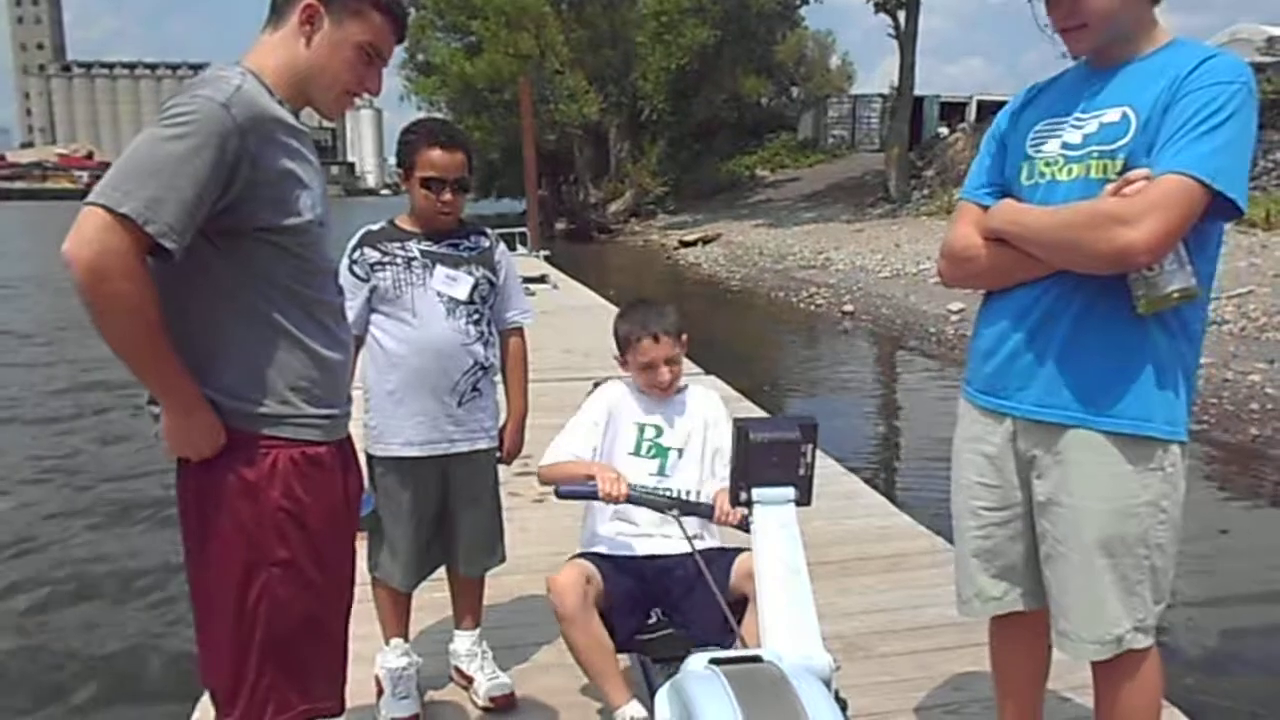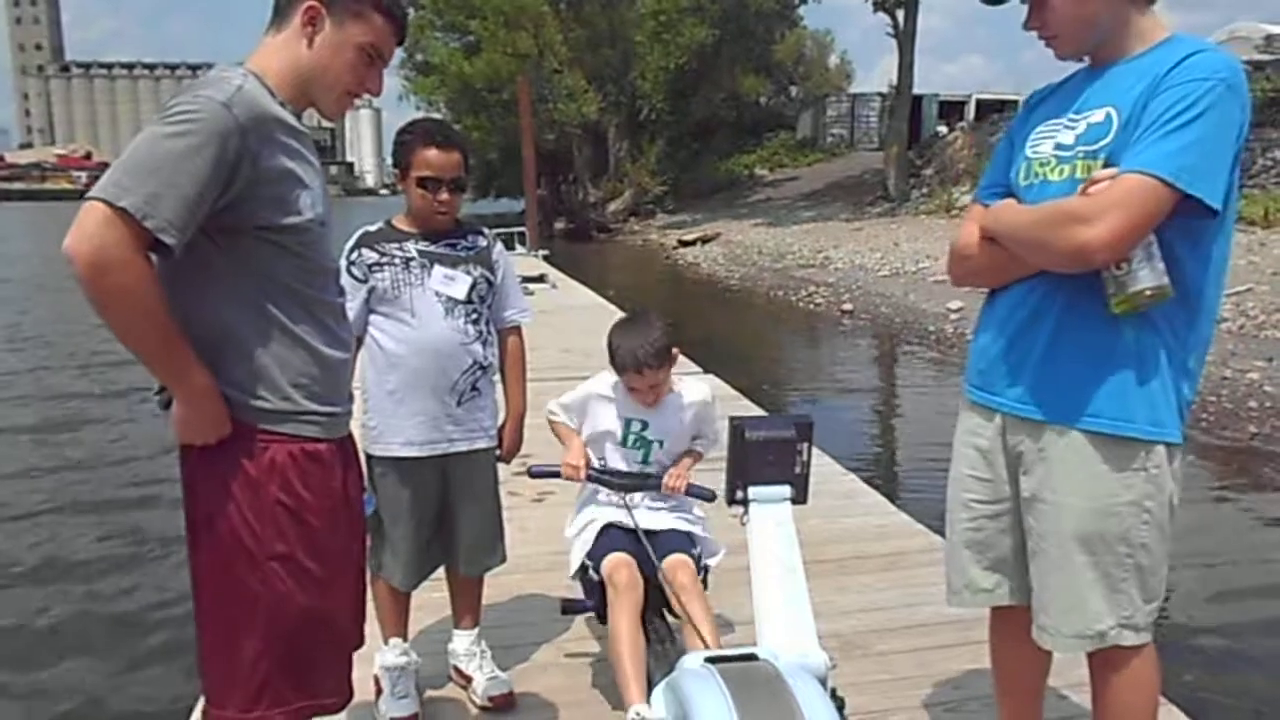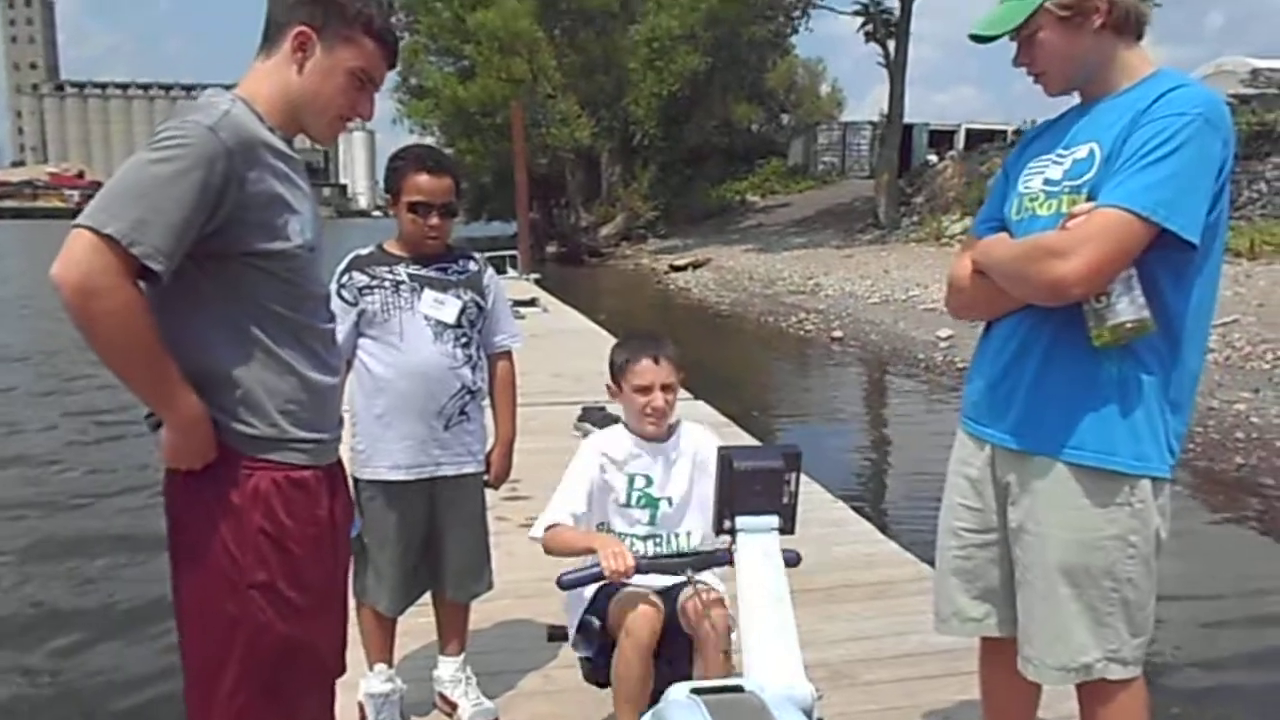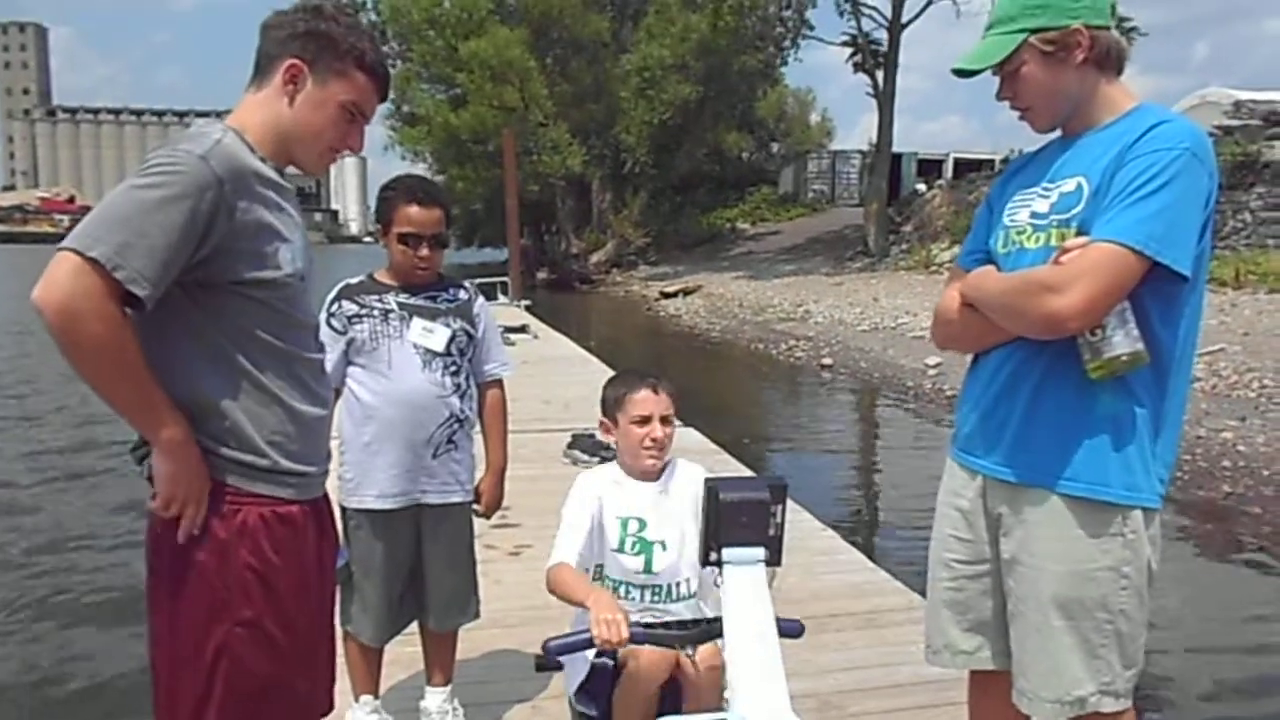
dt=0.4s
person 1, frame 1
left shoulder: (1209, 82)
right shoulder: (1030, 107)
left elbow: (1137, 234)
right elbow: (958, 258)
left wrist: (1014, 219)
right wrist: (1087, 233)
left hip: (1114, 409)
right hip: (995, 395)
left knee: (1117, 632)
right knee: (1012, 602)
person 1, frame 2
left shoulder: (1199, 79)
right shoulder: (1043, 106)
left elbow: (1096, 233)
right elbow: (965, 258)
left wrist: (1007, 219)
right wrist: (1059, 231)
left hip: (1106, 406)
right hip: (995, 392)
left knee: (1111, 628)
right knee: (1009, 599)
person 1, frame 3
left shoulder: (1183, 114)
right shoulder: (1038, 144)
left elbow: (1071, 268)
right elbow: (962, 292)
left wrist: (996, 253)
right wrist: (1040, 265)
left hip: (1096, 442)
right hip: (991, 424)
right knee: (1000, 634)
person 1, frame 4
left shoulder: (1166, 148)
right shoulder: (1021, 176)
left elbow: (1068, 301)
right elbow: (949, 325)
left wrist: (982, 284)
right wrist: (1029, 294)
left hip: (1083, 476)
right hip: (980, 458)
person 2, frame 1
left shoulder: (280, 131)
right shoulder: (224, 110)
right elbow: (96, 250)
left wrist: (328, 442)
right wrist: (184, 407)
left hip: (309, 451)
right hip: (260, 461)
person 2, frame 2
left shoulder: (282, 131)
right shoulder: (226, 110)
right elbow: (97, 245)
left wrist: (329, 444)
right wrist: (196, 395)
left hip: (313, 447)
right hip: (262, 456)
person 2, frame 3
left shoulder: (275, 157)
right shoulder: (216, 136)
right elbow: (85, 271)
left wrist: (319, 470)
right wrist: (185, 418)
left hip: (302, 475)
right hip: (250, 483)
person 2, frame 4
left shoulder: (264, 186)
right shoulder: (207, 165)
right elbow: (67, 294)
left wrist: (301, 500)
right wrist: (173, 442)
left hip: (289, 508)
right hip: (234, 518)
person 3, frame 1
left shoulder: (486, 249)
right shoulder: (371, 249)
left elbow: (511, 334)
right elbow: (343, 339)
left wrist: (517, 416)
left hip: (471, 432)
right hip: (398, 436)
left knee: (470, 547)
right knee: (394, 552)
left ankle: (468, 649)
right ankle: (396, 661)
person 3, frame 2
left shoulder: (484, 249)
right shoulder: (369, 250)
left elbow: (509, 333)
left wrist: (516, 414)
left hip: (471, 430)
right hip: (396, 435)
left knee: (470, 546)
right knee: (393, 552)
left ankle: (467, 647)
right ankle: (394, 660)
person 3, frame 3
left shoulder: (476, 274)
right shoulder: (359, 274)
left elbow: (499, 359)
left wrist: (505, 440)
left hip: (458, 456)
right hip: (384, 459)
left knee: (456, 572)
right knee: (379, 577)
left ankle: (452, 673)
person 3, frame 4
left shoulder: (466, 303)
right shoulder: (348, 302)
left elbow: (490, 387)
left wrist: (496, 469)
left hip: (446, 484)
right hip: (372, 487)
left knee: (443, 602)
right knee: (366, 607)
person 4, frame 1
left shoulder: (706, 404)
right shoulder: (609, 400)
left elbow: (727, 480)
right elbow: (547, 471)
left wrist: (727, 496)
right wrist: (596, 467)
left hip: (692, 555)
right hip: (620, 557)
right knee: (566, 585)
person 4, frame 2
left shoulder: (697, 397)
right shoulder: (598, 392)
right elbow: (556, 413)
left wrist: (686, 463)
right wrist: (573, 444)
left hip: (671, 518)
right hip: (608, 517)
left knee: (682, 575)
right knee: (623, 578)
person 4, frame 3
left shoulder: (699, 443)
right shoulder: (601, 449)
right elbow: (551, 535)
right wrist: (600, 542)
left hip: (684, 580)
right hip: (613, 584)
left knee: (711, 609)
right knee: (643, 613)
person 4, frame 4
left shoulder: (694, 483)
right shoulder: (594, 488)
right elbow: (557, 574)
right wrist: (597, 598)
right hip: (612, 640)
left knee: (707, 662)
right knee: (653, 656)
